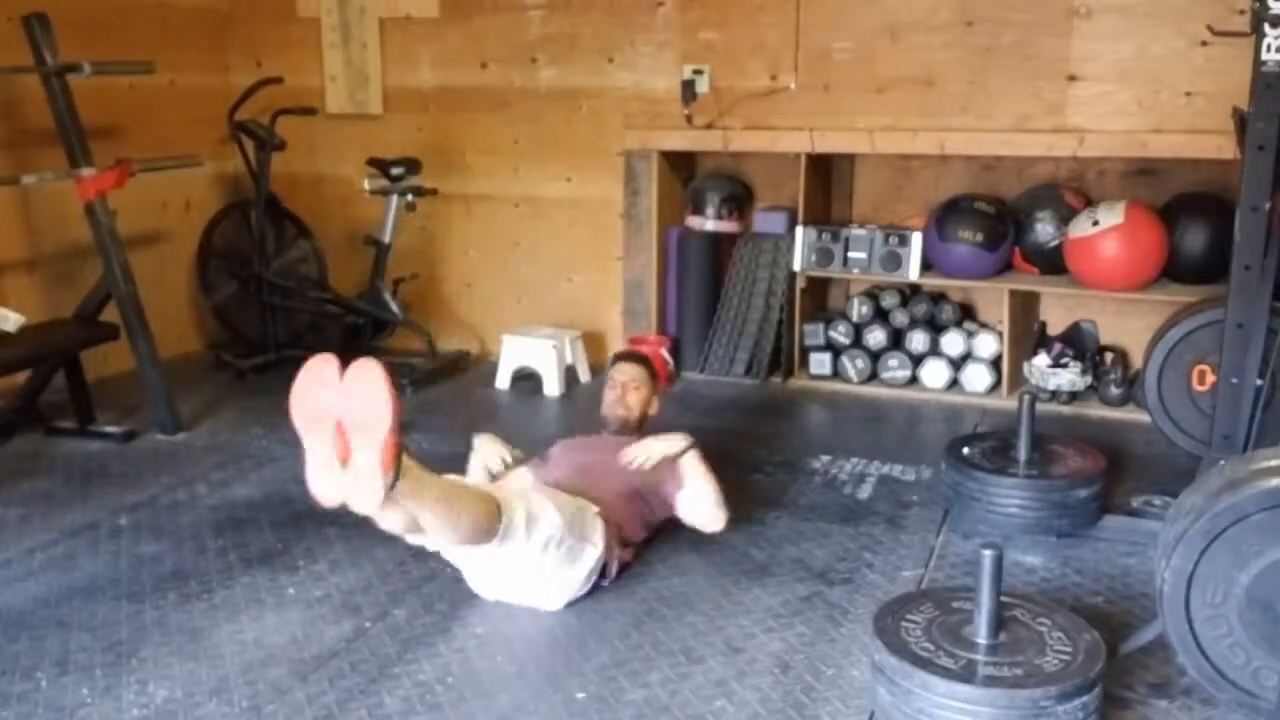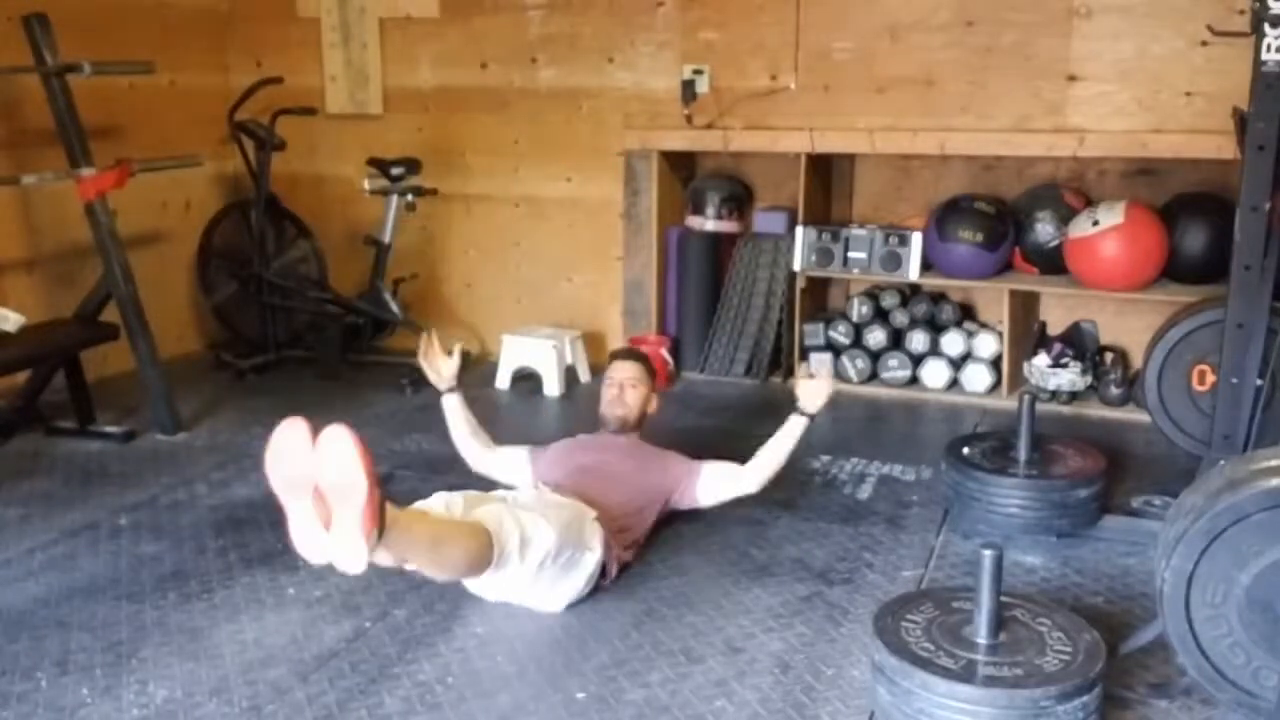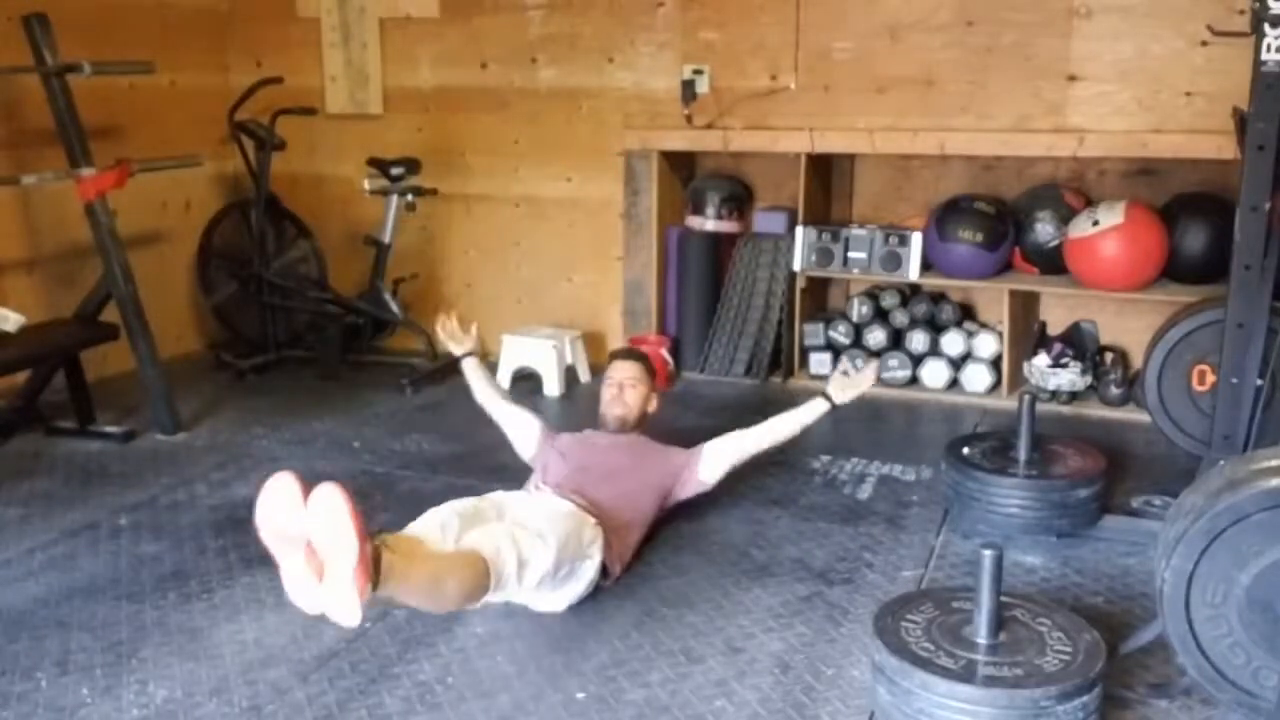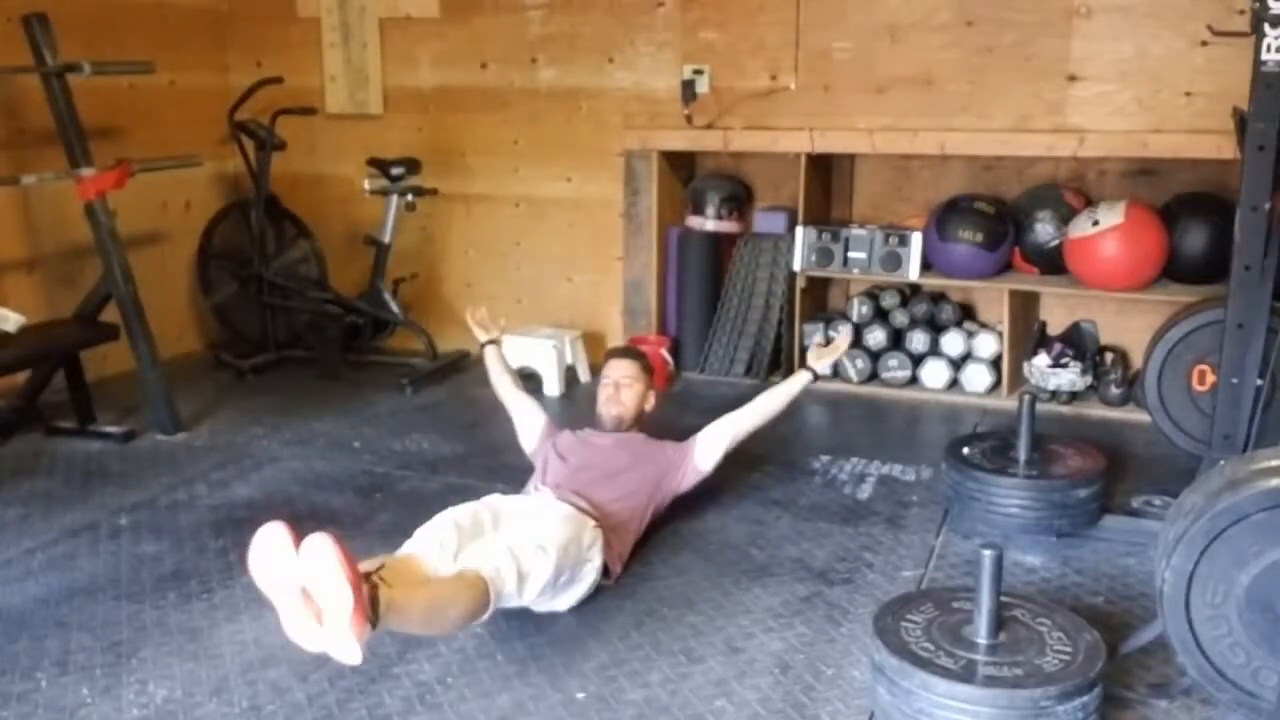
dt=0.1s
person 1, frame 1
left shoulder: (657, 472)
right shoulder: (566, 450)
left elbow: (713, 518)
left wrist: (681, 450)
right wrist: (490, 462)
left hip: (579, 537)
left knee: (484, 508)
left ankle: (382, 474)
right ankle: (368, 470)
person 1, frame 2
left shoulder: (664, 466)
right shoulder: (563, 449)
left elbow: (749, 480)
right elbow: (480, 455)
left wrist: (800, 413)
right wrist: (449, 388)
left hip: (574, 544)
left knee: (486, 532)
right knee: (444, 515)
left ankle: (369, 523)
right ankle: (338, 522)
person 1, frame 3
left shoulder: (666, 462)
right shoulder: (561, 445)
left elbow: (746, 441)
right elbow: (500, 408)
left wrist: (824, 400)
right wrist: (467, 357)
left hip: (575, 531)
right hip: (511, 508)
left knee: (482, 558)
right knee: (436, 531)
left ankle: (365, 574)
right ankle: (334, 581)
person 1, frame 4
left shoulder: (665, 458)
right shoulder: (562, 442)
left elbow: (736, 423)
right elbow: (514, 399)
left wrist: (808, 371)
right wrist: (491, 345)
left hip: (572, 535)
right hip: (511, 510)
left knee: (479, 576)
right knee: (431, 547)
left ankle: (361, 610)
right ankle: (322, 605)
